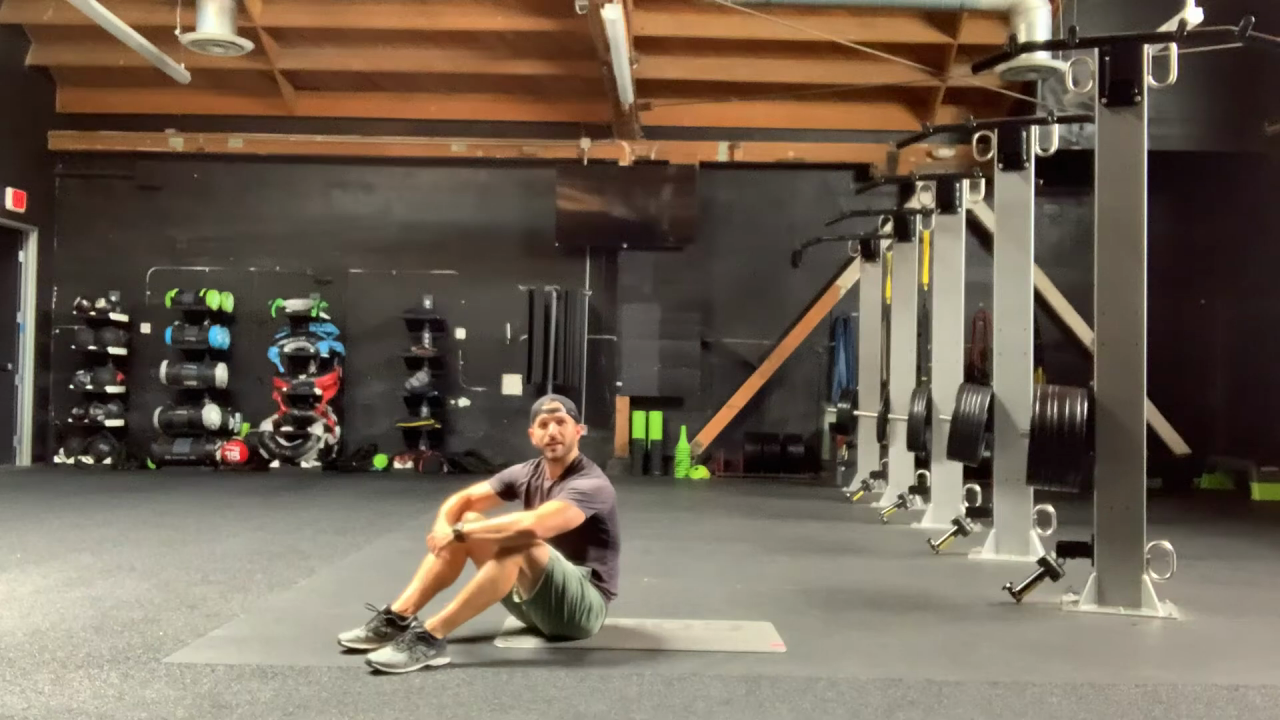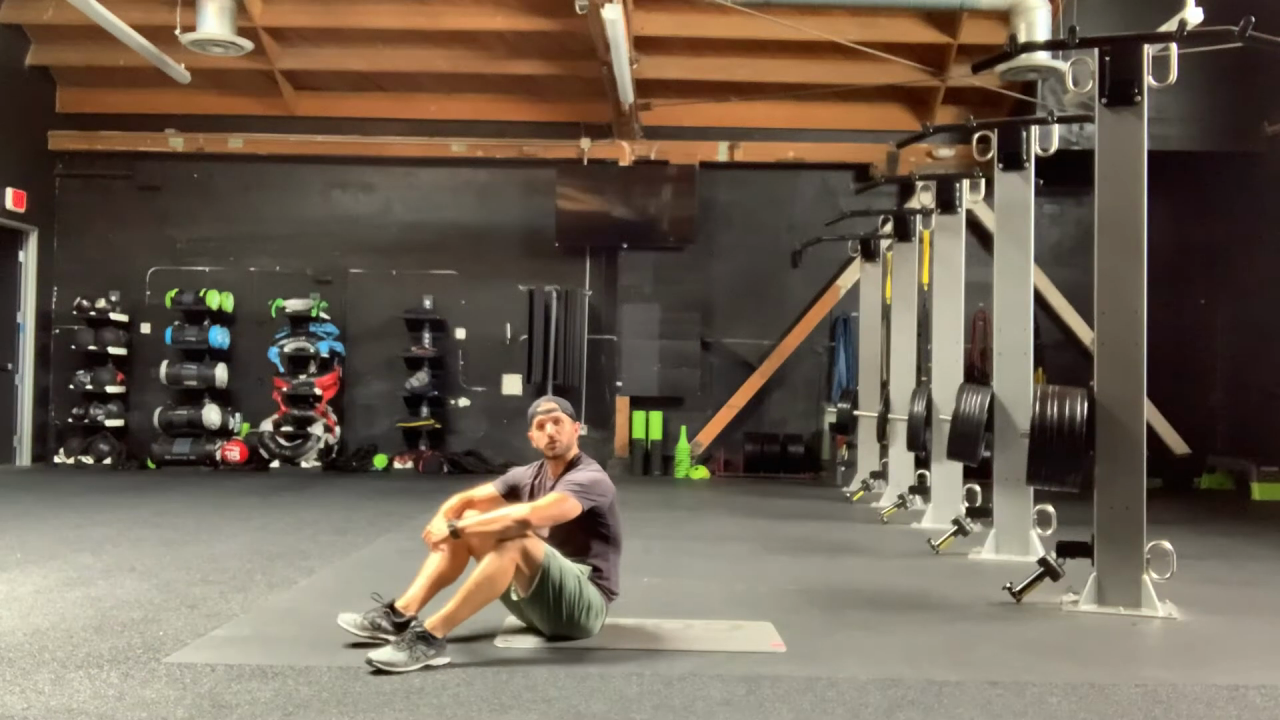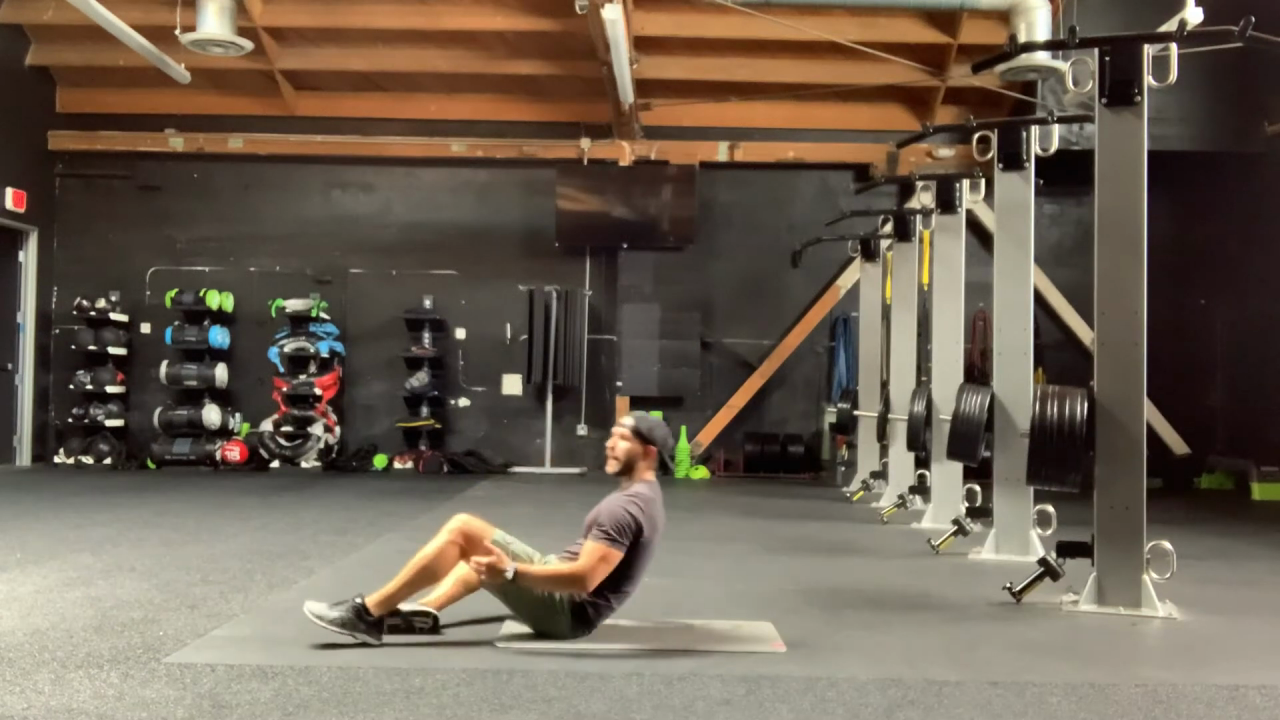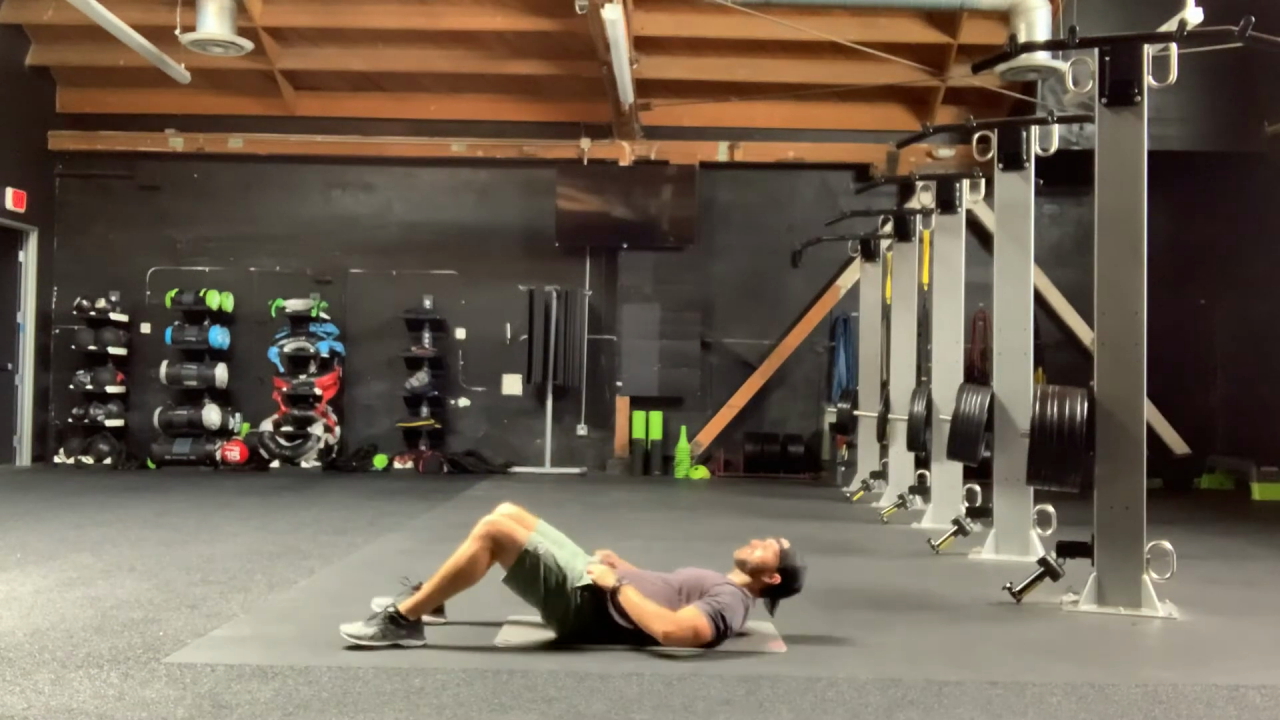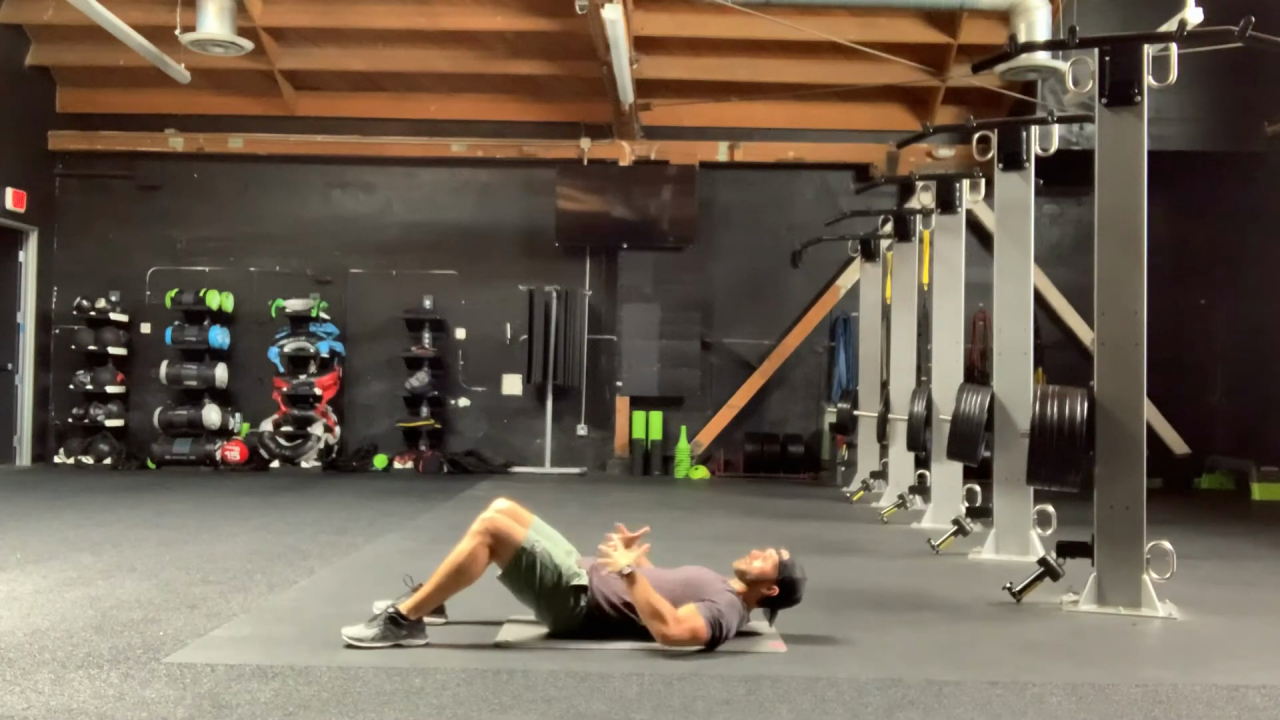
dt=1s
person 1, frame 1
left shoulder: (591, 485)
right shoulder: (527, 473)
left elbow: (531, 525)
right elbow: (462, 499)
left wrist: (458, 533)
right wrist: (443, 528)
left hip: (582, 606)
right hip: (534, 595)
left knee: (519, 544)
right knee: (467, 522)
left ankle: (431, 636)
right ankle: (397, 619)
person 1, frame 2
left shoulder: (589, 480)
right shoulder: (530, 476)
left elbow: (527, 516)
right elbow: (466, 500)
left wrist: (454, 528)
right wrist: (440, 522)
left hip: (582, 605)
right hip: (538, 595)
left knee: (515, 540)
right knee: (468, 522)
left ankle: (431, 636)
right ankle: (400, 615)
person 1, frame 3
left shoulder: (627, 506)
right shoulder: (641, 498)
left elbow: (584, 578)
left wrist: (510, 571)
left hip: (566, 610)
right hip: (566, 604)
left knee: (461, 529)
right knee: (483, 549)
left ankle: (369, 615)
right ankle: (424, 612)
person 1, frame 4
left shoulder: (730, 604)
right shoulder: (718, 581)
left elbow: (672, 630)
left wrist: (616, 585)
right wrist: (621, 565)
left hip: (584, 605)
right hip: (590, 580)
left knee: (490, 531)
right knee: (506, 514)
left ankle: (402, 621)
right ankle: (427, 598)
person 1, frame 5
left shoulder: (726, 610)
right shoulder: (720, 588)
left elbow: (670, 630)
left wrist: (629, 569)
right wrist: (631, 551)
left hip: (577, 602)
right hip: (584, 576)
left knee: (488, 528)
right knee: (501, 508)
left ankle: (403, 620)
right ankle: (426, 600)
